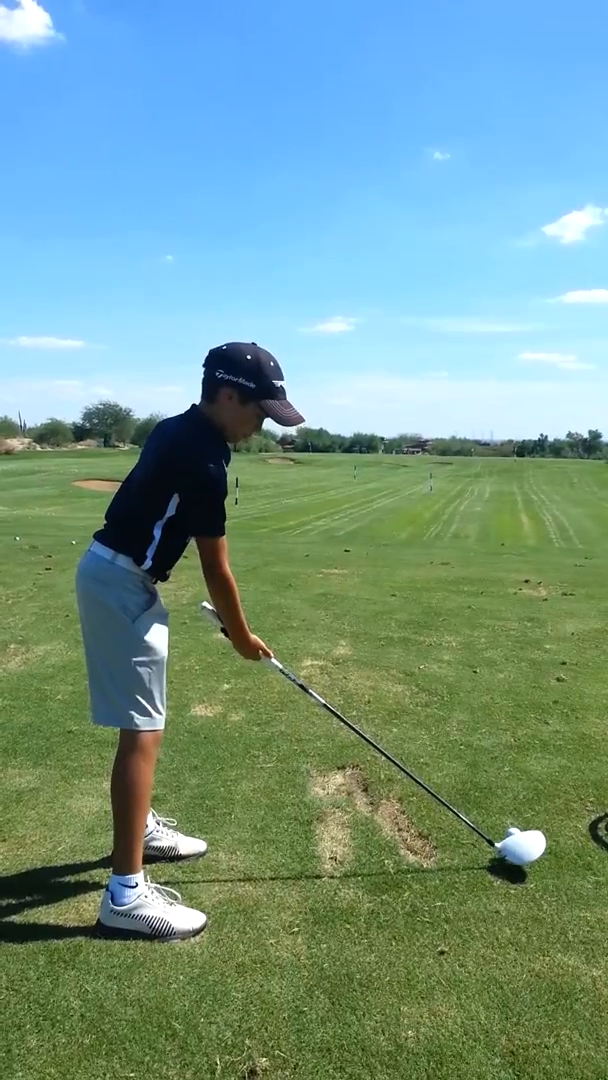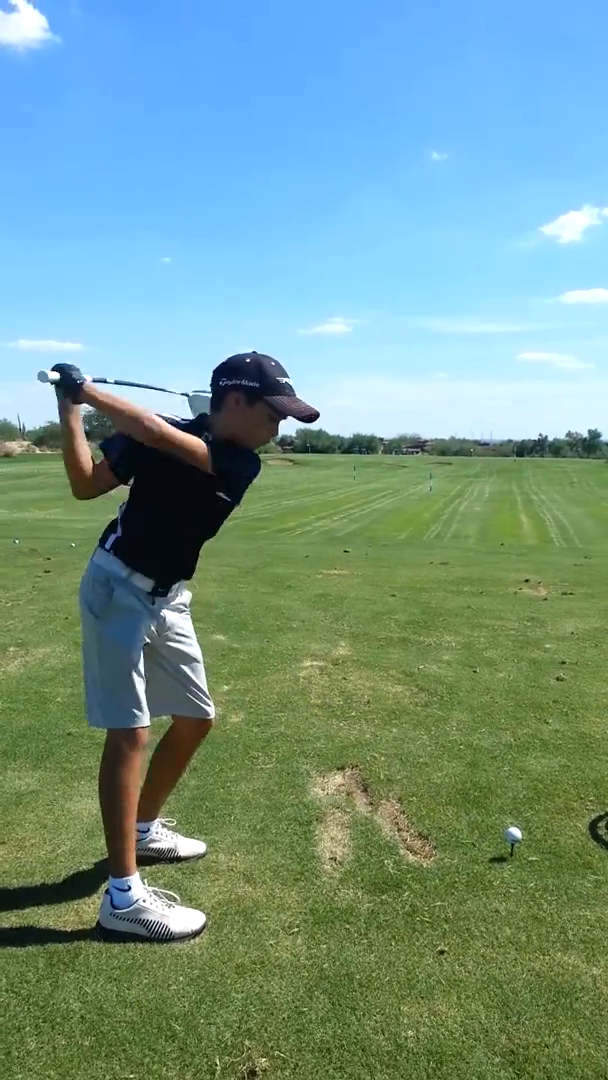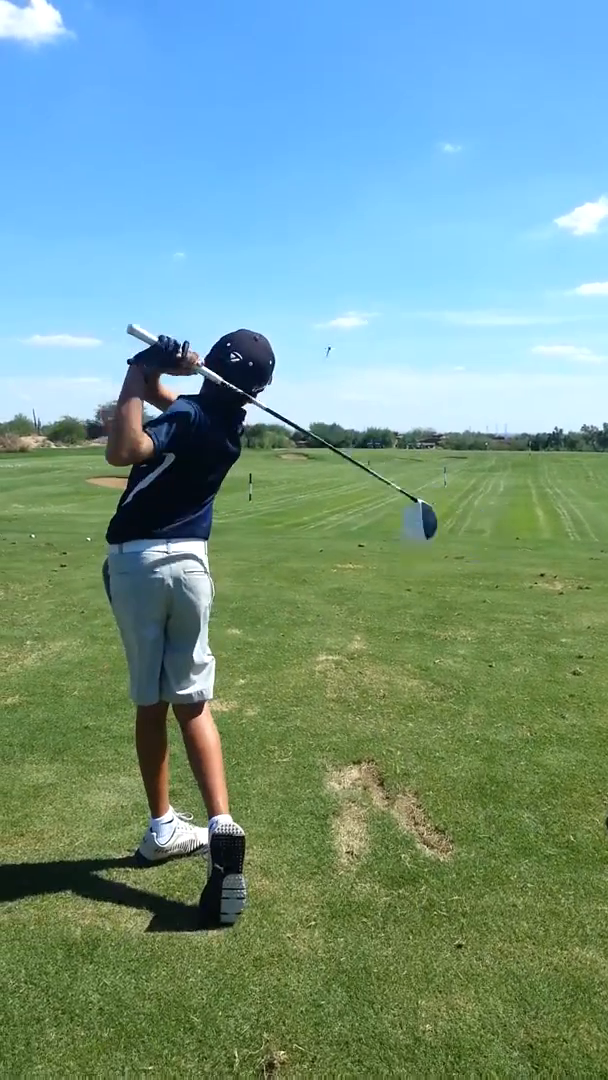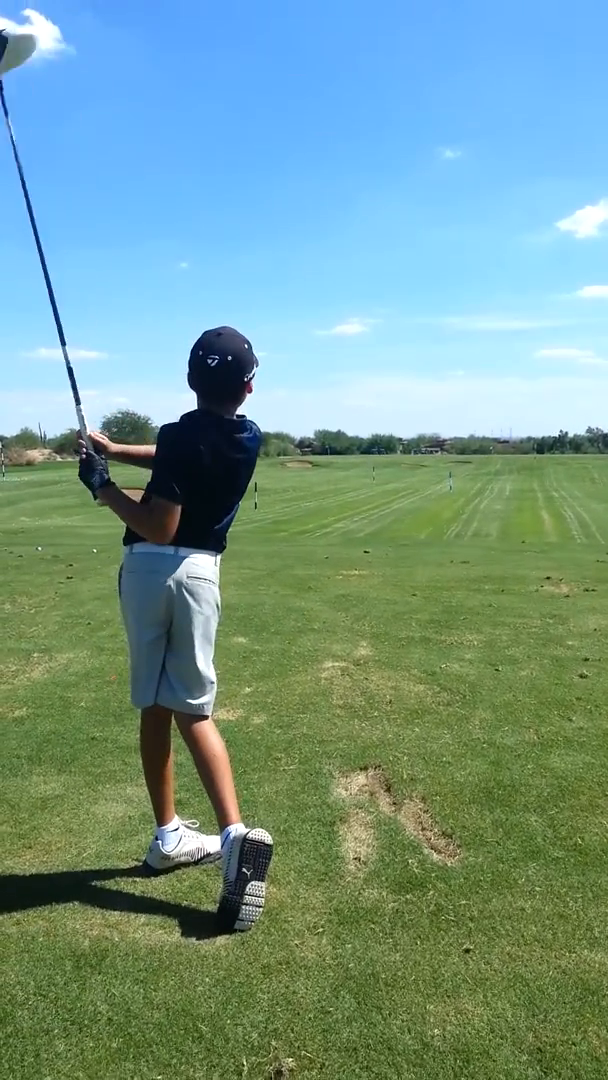
dt=1s
person 1, frame 1
left shoulder: (177, 430)
right shoulder: (202, 463)
right elbow: (215, 566)
right wrist: (241, 635)
left hip: (116, 572)
right hip: (123, 584)
left knee: (147, 715)
right knee: (142, 728)
left ankle: (141, 826)
right ankle: (125, 893)
person 1, frame 2
left shoulder: (242, 465)
right shoulder: (161, 429)
left elbow: (161, 436)
right elbow: (85, 484)
left wrist: (92, 392)
right wrist: (70, 406)
left hip: (165, 597)
right hip: (116, 589)
left knee: (194, 718)
right knee: (130, 729)
left ankle: (144, 827)
right ankle: (123, 896)
person 1, frame 3
left shoulder: (187, 418)
right shoulder: (228, 426)
left elbow: (121, 451)
right elbow: (159, 397)
left wrist: (142, 369)
right wrist: (155, 370)
left hip: (137, 563)
right hip: (189, 563)
left knee: (150, 701)
right knee: (191, 700)
left ankle: (162, 826)
right ankle: (219, 823)
person 1, frame 4
left shoulder: (179, 435)
right shoulder: (248, 439)
left elbow: (159, 528)
left wrist: (103, 486)
right wrist: (115, 449)
left hip: (147, 569)
right hip: (198, 574)
left knee: (154, 708)
right knee: (193, 710)
left ankle: (169, 835)
right ankle: (234, 833)
